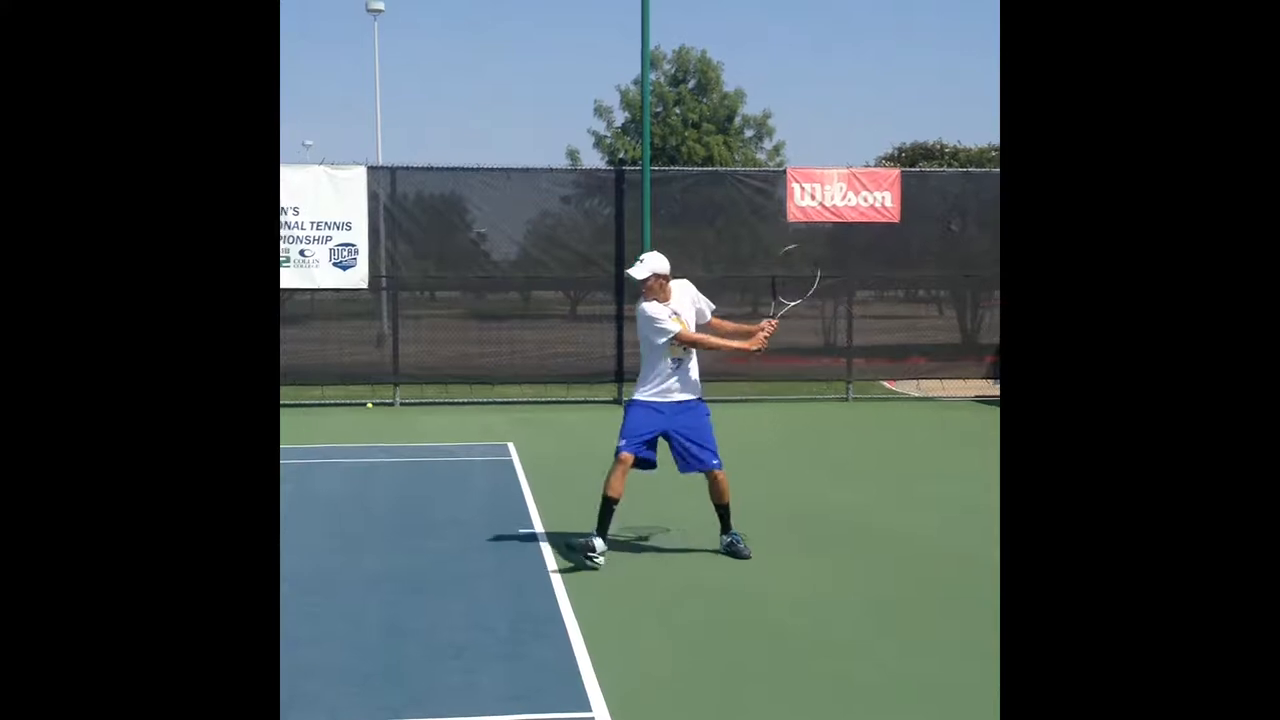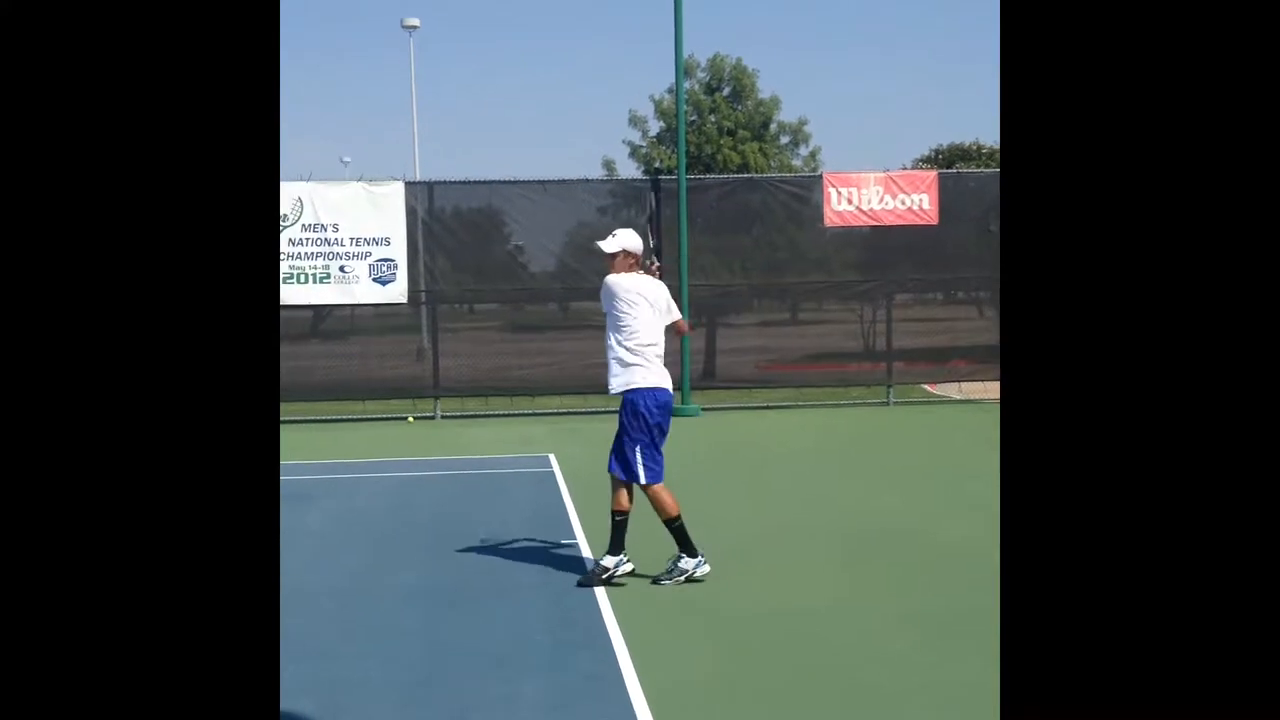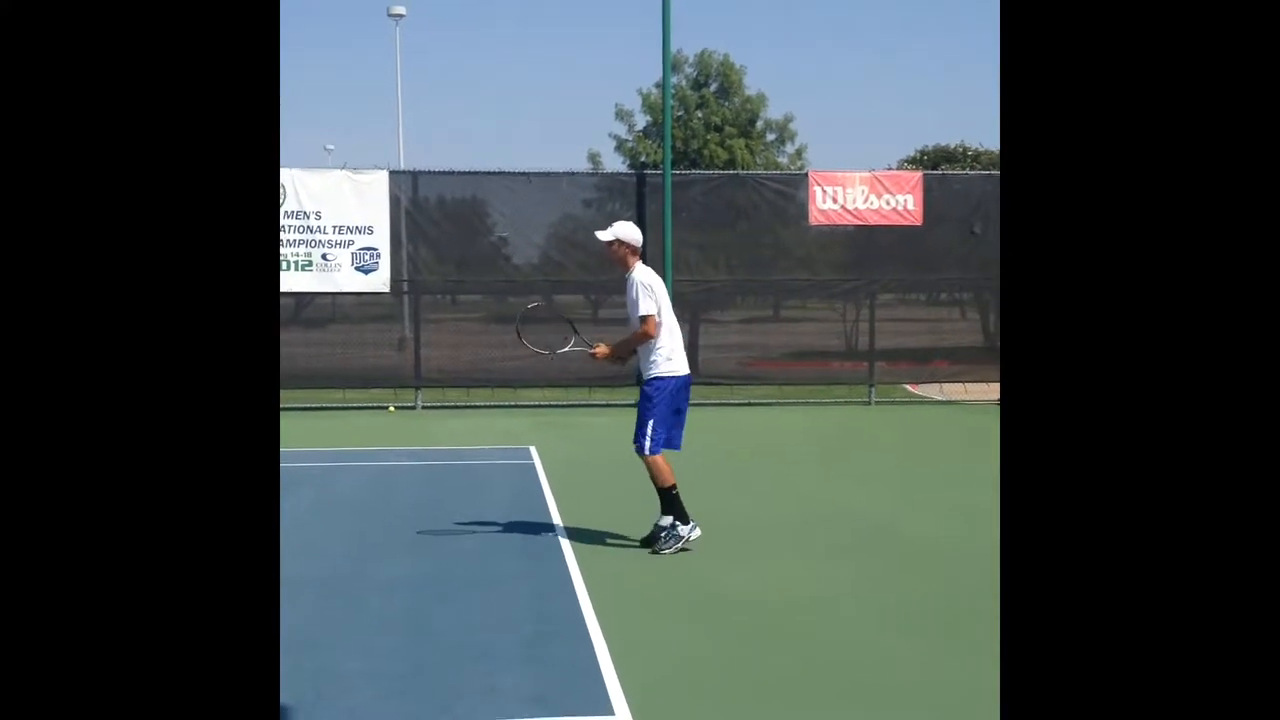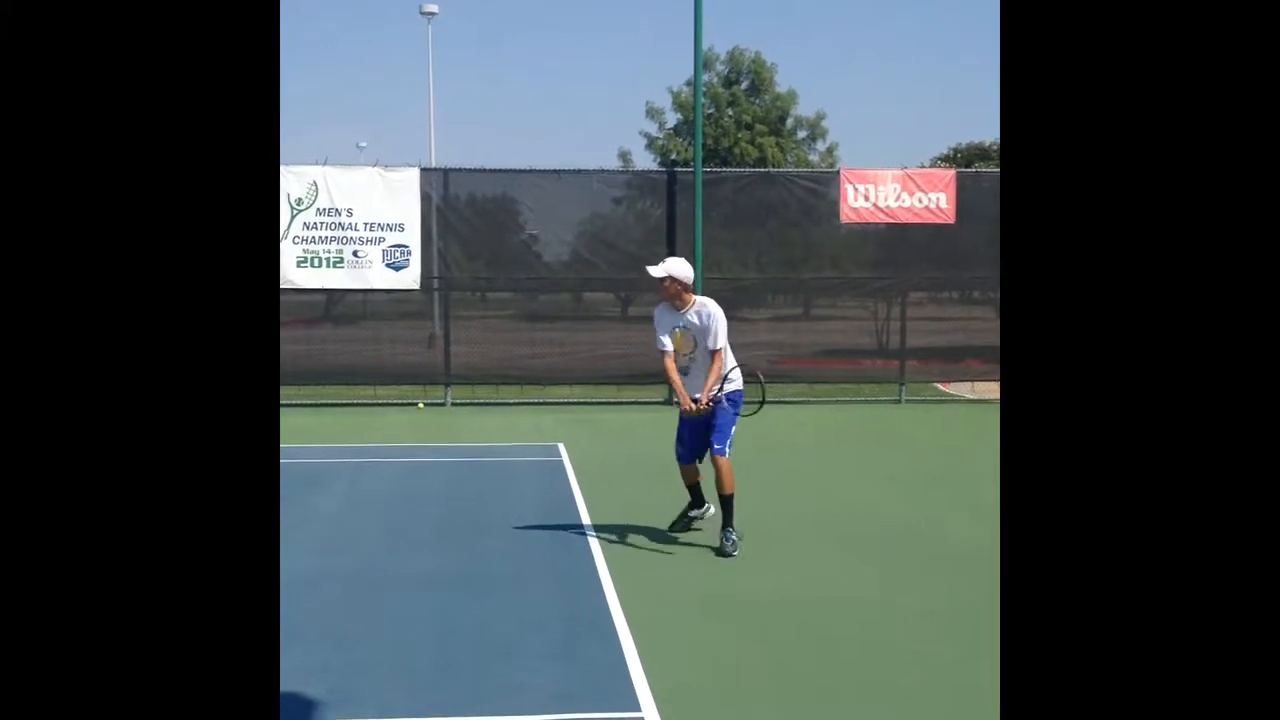
dt=0.7s
person 1, frame 1
left shoulder: (685, 289)
right shoulder: (647, 309)
left elbow: (711, 324)
right elbow: (694, 340)
left wrist: (752, 330)
right wrist: (744, 346)
left hip: (688, 401)
right hip: (648, 401)
left knee: (714, 470)
right knee: (623, 459)
left ankle: (728, 533)
right ankle: (598, 541)
person 1, frame 2
left shoulder: (613, 284)
right shoulder: (658, 287)
right elbow: (681, 326)
left hip: (640, 390)
right hip: (660, 391)
left knee: (649, 479)
right knee: (622, 473)
left ankle: (691, 557)
right ankle: (615, 558)
person 1, frame 3
left shoulder: (639, 279)
right shoulder: (642, 277)
left elbow: (649, 330)
left wrist: (612, 350)
right wrist: (624, 351)
left hip: (663, 375)
right hip: (671, 373)
left knee: (649, 450)
right knee: (651, 448)
left ankle: (684, 523)
right ankle: (668, 518)
person 1, frame 4
left shoulder: (709, 310)
right shoulder: (661, 313)
left elbow: (717, 359)
right elbow: (668, 362)
left wrist: (707, 394)
right wrist: (683, 398)
left hip: (725, 391)
right hip: (689, 394)
left knee: (719, 455)
right knee: (684, 460)
left ankle: (729, 529)
right ankle: (699, 504)
